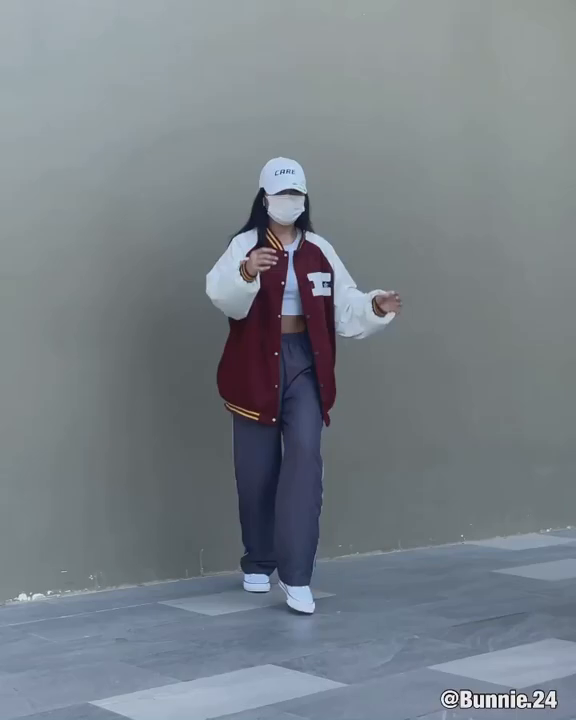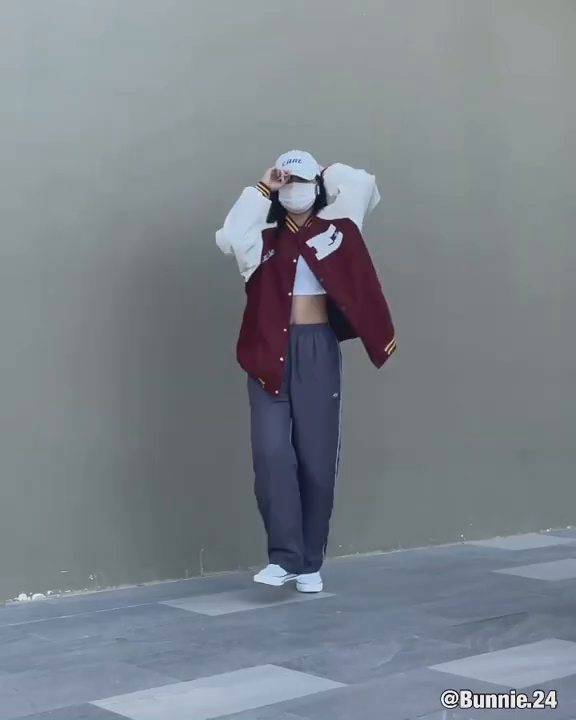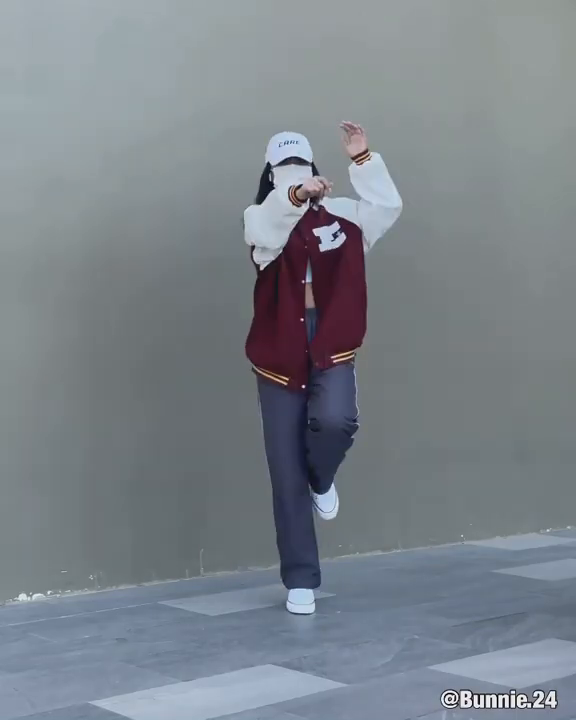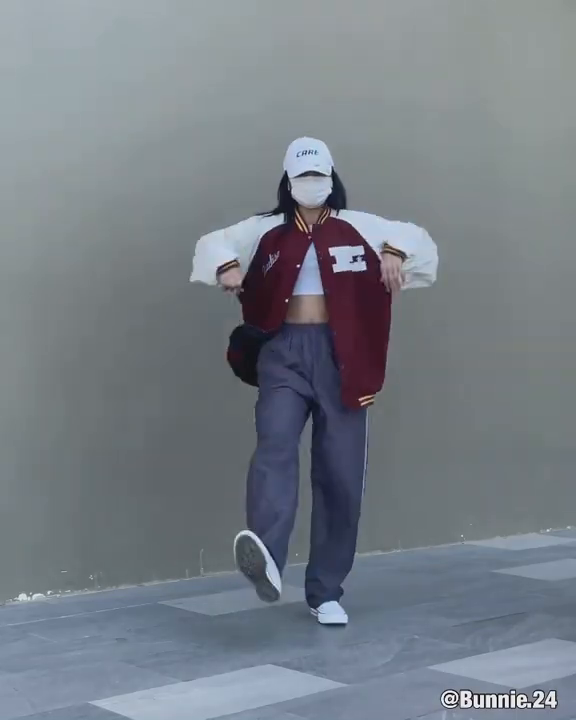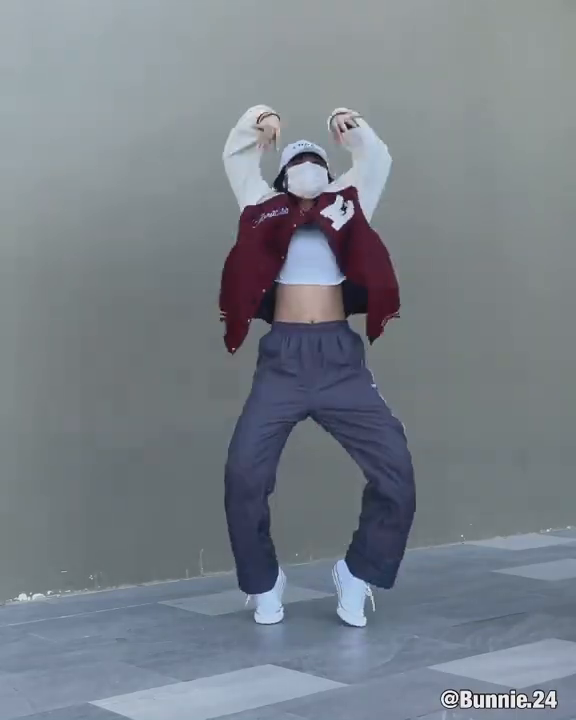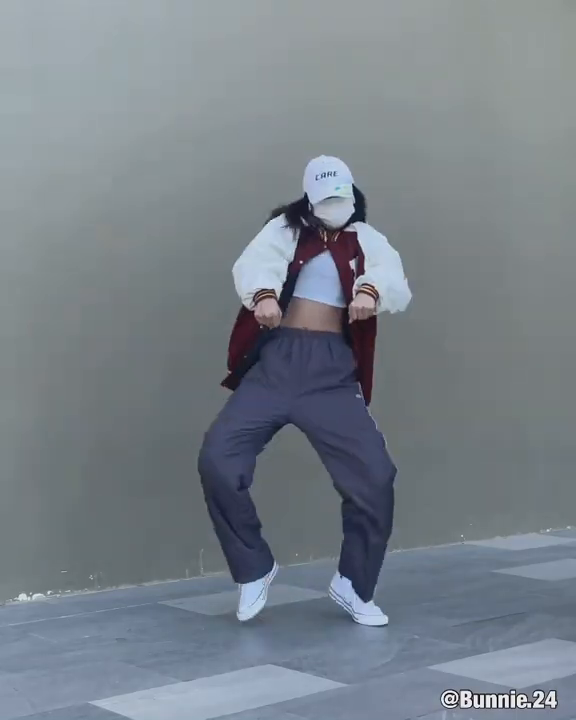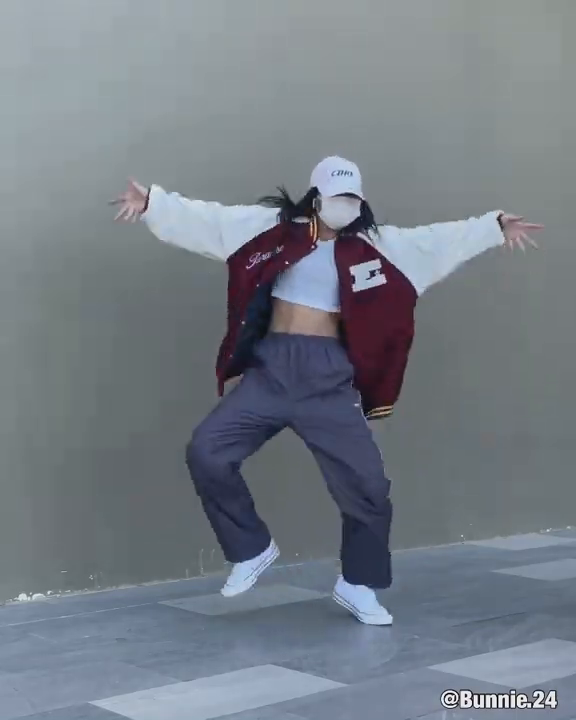
dt=0.5s
person 1, frame 1
left shoulder: (319, 251)
right shoulder: (246, 246)
left elbow: (346, 311)
right elbow: (221, 293)
left wrist: (375, 309)
right wrist: (246, 273)
left hip: (304, 365)
right hip: (256, 367)
left knee: (305, 459)
right knee: (258, 473)
left ankle: (296, 576)
right ankle: (259, 564)
person 1, frame 2
left shoulder: (334, 228)
right shoulder: (264, 238)
left elbow: (363, 185)
right elbow: (229, 237)
left wrist: (324, 175)
right wrist: (261, 190)
left hip: (319, 351)
right hip: (271, 354)
left knee: (317, 463)
right knee: (272, 454)
left ankle: (309, 562)
right ankle: (284, 555)
person 1, frame 3
left shoulder: (336, 212)
right shoulder: (264, 214)
left elbow: (384, 210)
right elbow: (270, 227)
left wrist: (362, 157)
right wrist: (293, 199)
left hip: (331, 338)
right hip: (280, 342)
left knee: (336, 420)
right knee: (285, 461)
left ankle: (321, 480)
right ankle: (300, 579)
person 1, frame 4
left shoulder: (358, 227)
right shoulder: (267, 230)
left elbow: (420, 245)
right elbow: (213, 245)
left wrist: (397, 253)
right wrist: (223, 267)
left hip: (341, 356)
right hip: (284, 353)
left knee: (342, 474)
right knee: (275, 444)
left ankle: (325, 591)
right ankle: (266, 554)
person 1, frame 5
left shoulder: (343, 209)
right shoulder: (268, 208)
left elbow: (375, 167)
right elbow: (237, 165)
left wrist: (355, 130)
right wrist: (257, 127)
left hip: (340, 358)
right hip: (284, 359)
left knee: (394, 465)
right knee: (245, 473)
left ankle: (359, 571)
right ankle: (263, 584)
person 1, frame 6
left shoulder: (366, 239)
right shoulder: (285, 230)
left elbow: (396, 287)
right elbow: (255, 265)
left wrist: (371, 293)
right wrist: (263, 295)
left hip: (332, 371)
right hip: (275, 362)
left knee: (373, 476)
right knee: (217, 461)
left ankle: (354, 584)
right ankle: (254, 569)
person 1, frame 7
left shoulder: (369, 243)
right shoulder: (272, 227)
left elbow: (435, 241)
right elbow: (207, 219)
left wrist: (494, 226)
right wrist: (151, 200)
left hip: (328, 373)
right hip: (269, 366)
left knee: (366, 483)
right knee: (205, 453)
left ankle: (359, 584)
right ankle: (251, 546)
